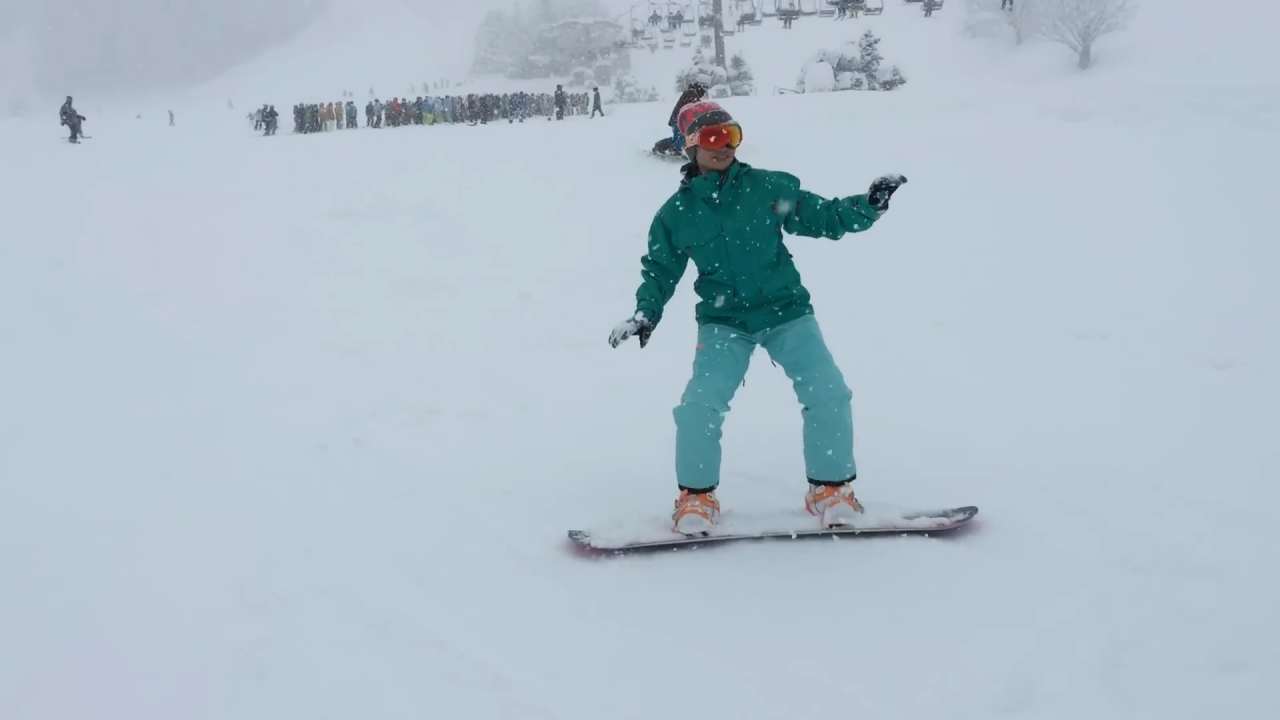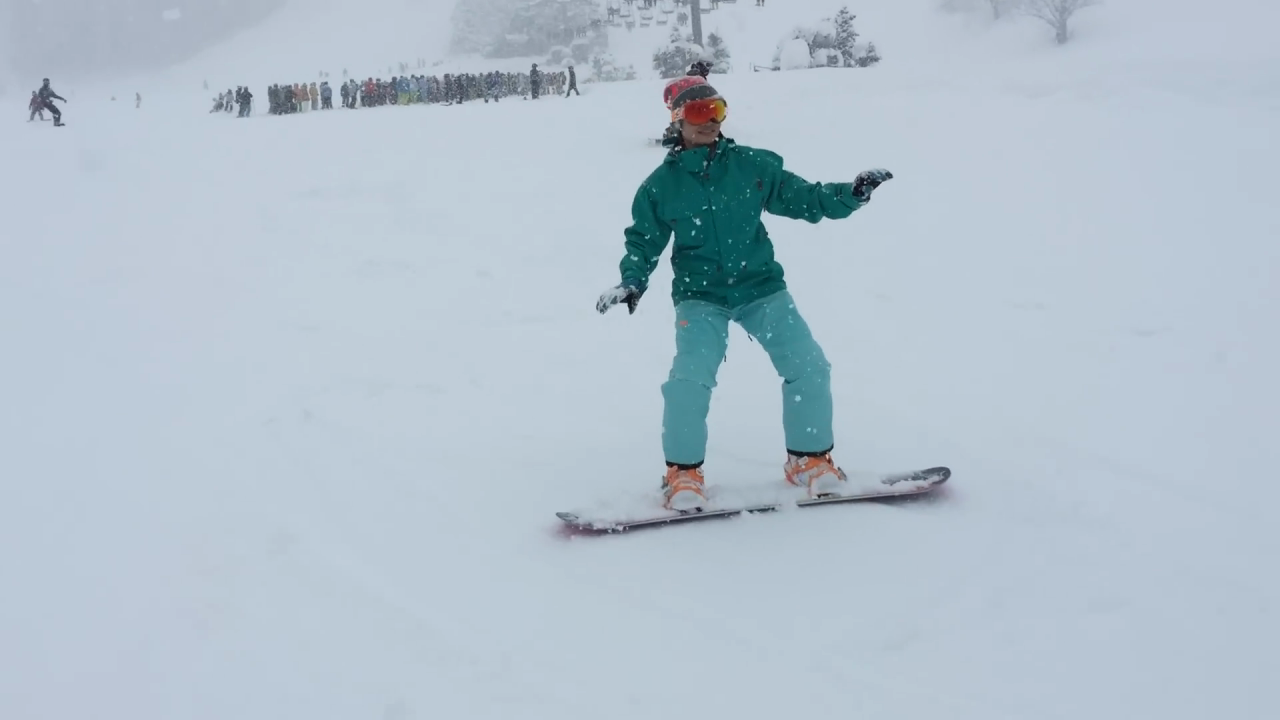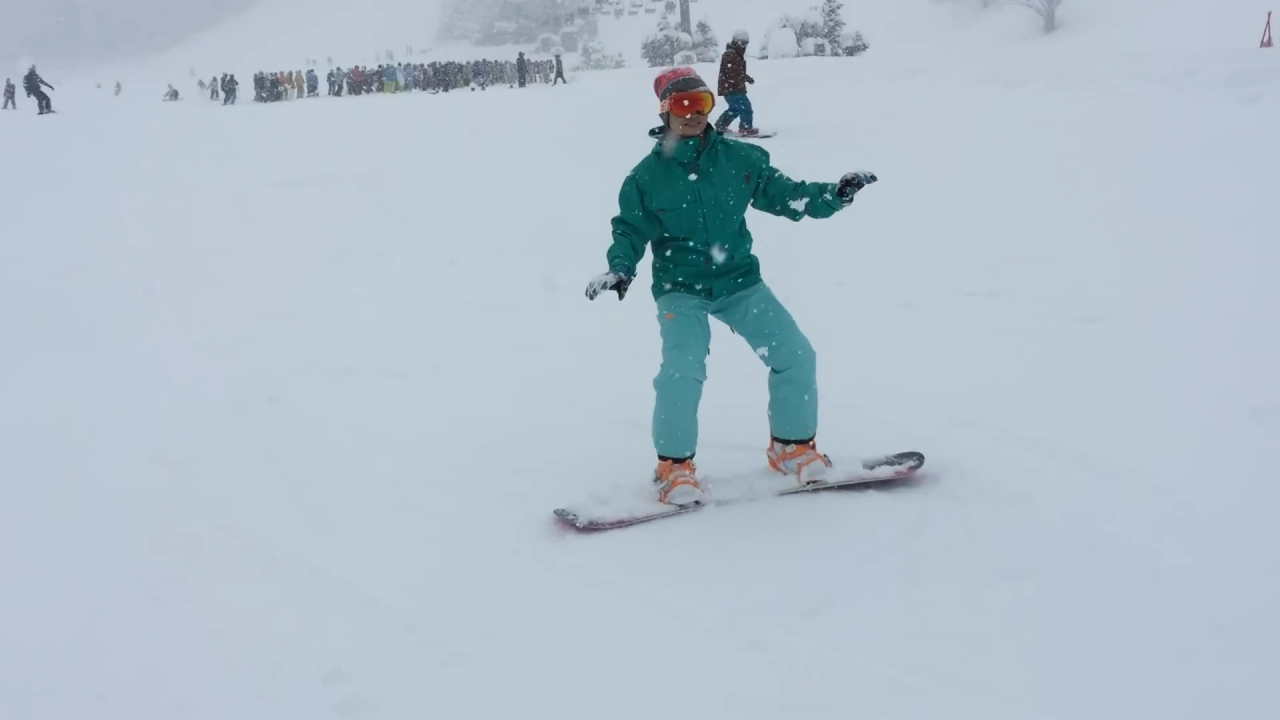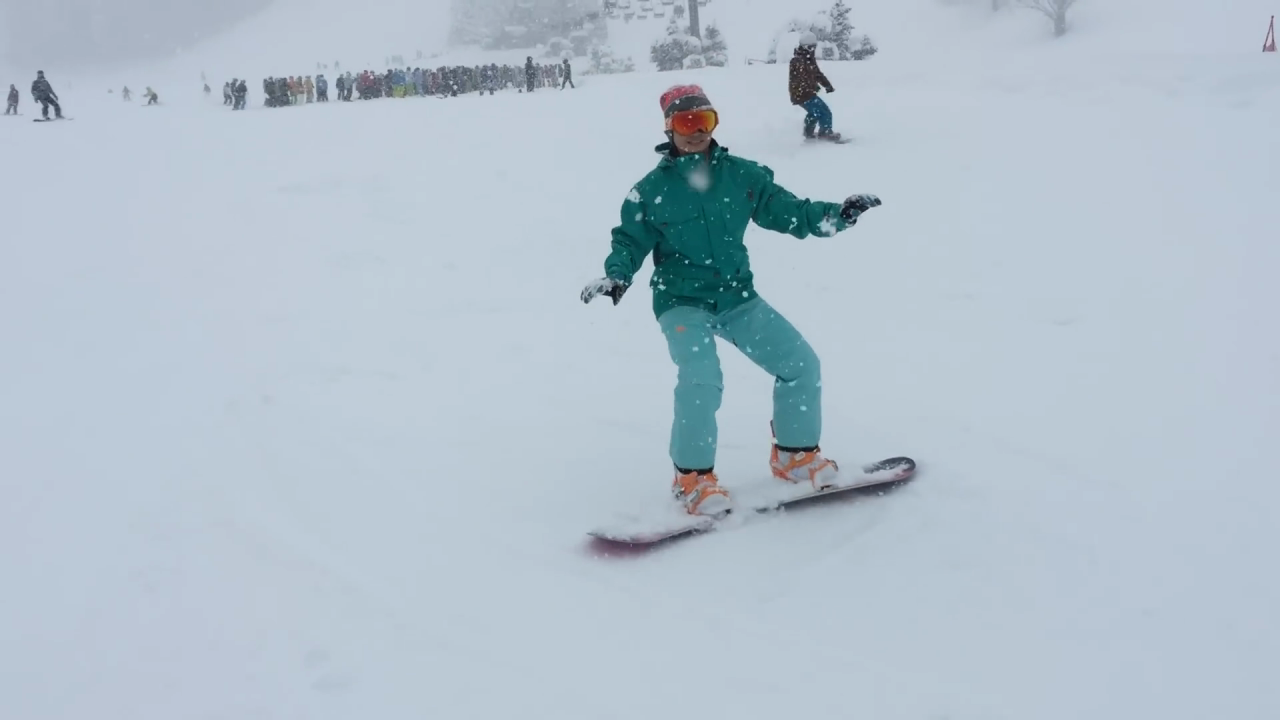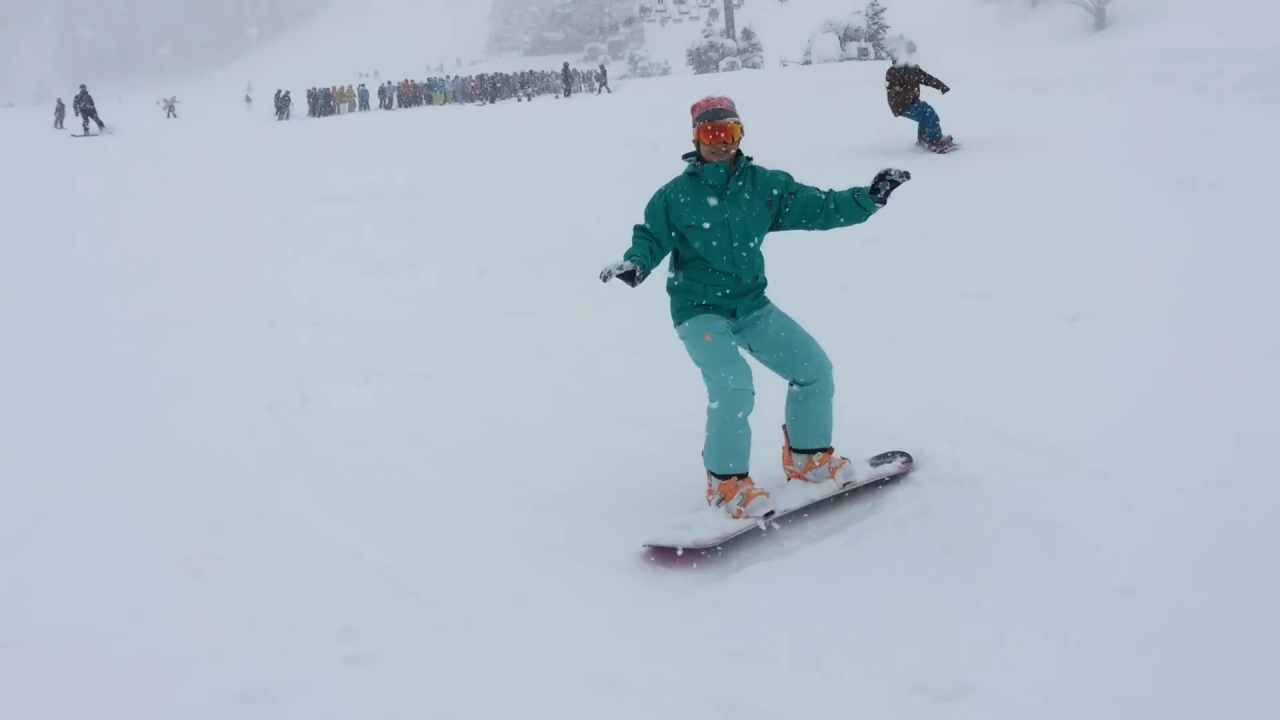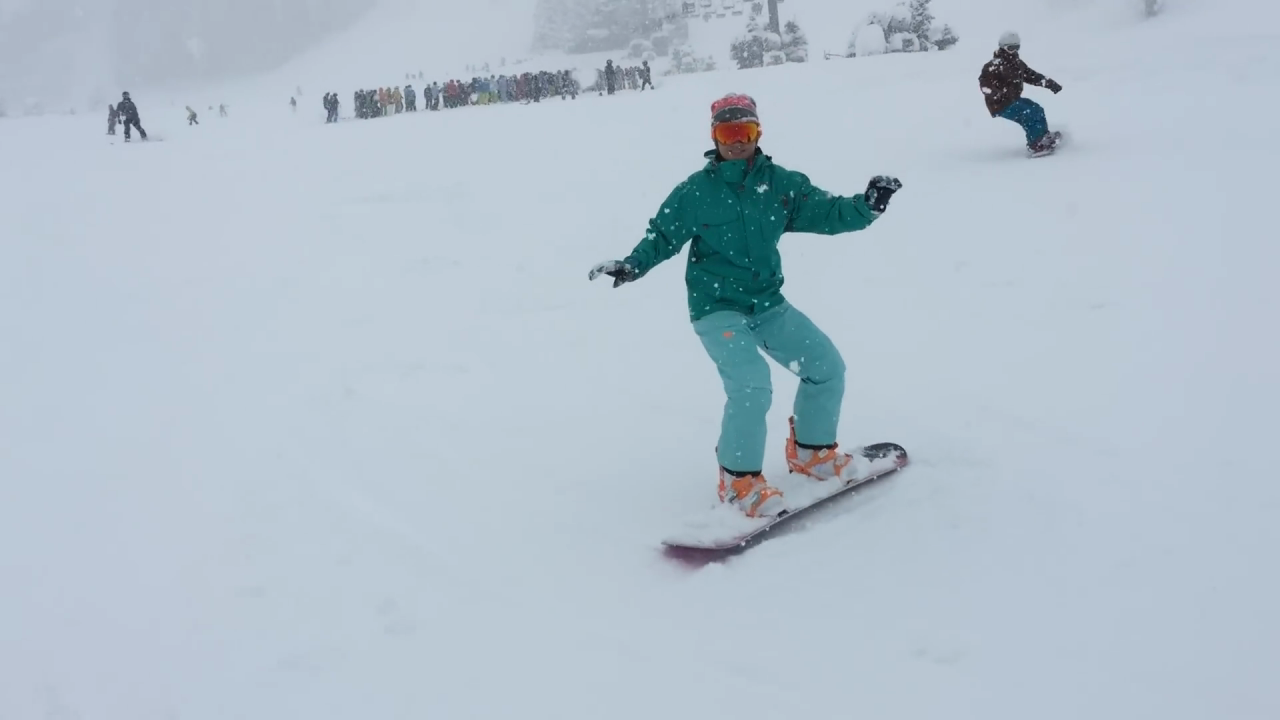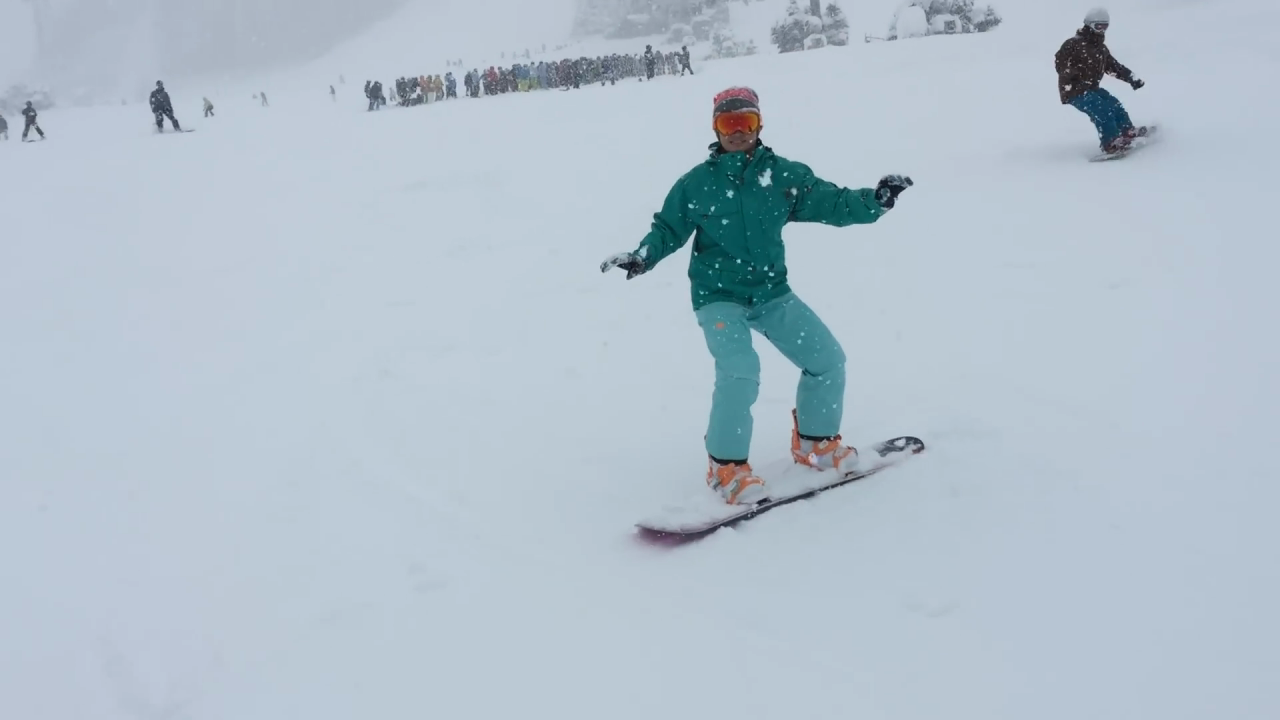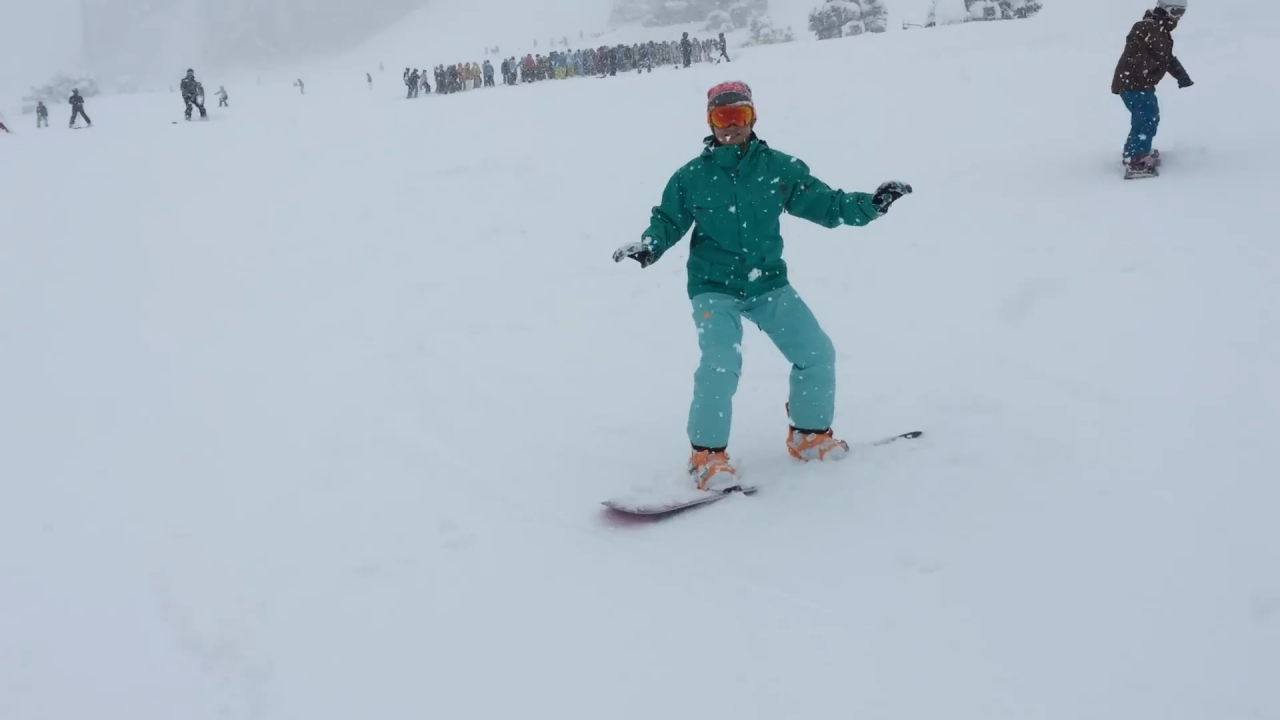
dt=0.3s
person 1, frame 1
left shoulder: (770, 188)
right shoulder: (675, 212)
left elbow: (823, 217)
right elbow: (660, 271)
left wrist: (868, 206)
right wrist: (647, 313)
left hip: (786, 310)
right hip: (724, 320)
left knee: (829, 392)
right knee: (700, 404)
left ankle: (830, 488)
right ankle: (696, 495)
person 1, frame 2
left shoulder: (754, 164)
right shoulder: (659, 185)
left elbow: (804, 199)
right elbow: (643, 242)
left wrist: (851, 194)
right wrist: (632, 282)
left hip: (761, 286)
right hip: (700, 296)
left knee: (808, 365)
right knee: (689, 380)
left ankle: (809, 459)
right ankle: (683, 472)
person 1, frame 3
left shoulder: (740, 158)
right shoulder: (647, 175)
left elbow: (786, 196)
right elbow: (629, 230)
left wrist: (835, 195)
right wrist: (621, 269)
left hip: (740, 280)
right hip: (681, 288)
left knee: (795, 354)
right knee: (682, 371)
left ankle: (792, 446)
right ankle: (674, 465)
person 1, frame 4
left shoulder: (744, 175)
right shoulder: (651, 190)
left elbow: (789, 213)
right elbow: (630, 241)
left wrist: (838, 214)
right wrist: (616, 276)
left hip: (738, 297)
right hip: (682, 303)
left knee: (800, 363)
right knee: (701, 380)
left ankle: (795, 454)
right ankle: (693, 477)
person 1, frame 5
left shoulder: (765, 184)
right shoulder: (674, 195)
left elbow: (819, 207)
right elbow: (651, 238)
left wrist: (870, 198)
right wrist: (636, 264)
left hip: (753, 305)
right hip: (699, 310)
left knee: (814, 368)
right knee: (732, 385)
left ankle: (807, 457)
right ankle: (727, 482)
person 1, frame 6
left shoulder: (782, 183)
right shoulder: (693, 192)
left elbow: (826, 212)
right elbow: (662, 236)
left wrist: (867, 205)
right wrist: (633, 264)
left hip: (768, 302)
right hip: (716, 307)
left knee: (827, 366)
right knee: (751, 384)
left ankle: (813, 452)
right ankle: (740, 479)
person 1, frame 7
left shoulder: (785, 175)
right shoulder: (694, 184)
left elbow: (832, 203)
right elbow: (668, 229)
left wrist: (875, 201)
right wrist: (643, 256)
left hip: (771, 293)
right hip: (717, 297)
left knee: (827, 358)
right knee: (739, 373)
left ankle: (816, 443)
right ankle: (726, 468)
person 1, frame 8
left shoulder: (780, 168)
right shoulder: (691, 176)
left elbow: (826, 204)
right elbow: (668, 221)
left wrist: (871, 204)
right wrist: (650, 246)
left hip: (768, 283)
right hip: (714, 288)
left knee: (816, 352)
right knee: (721, 364)
left ankle: (809, 434)
right ankle: (706, 454)
